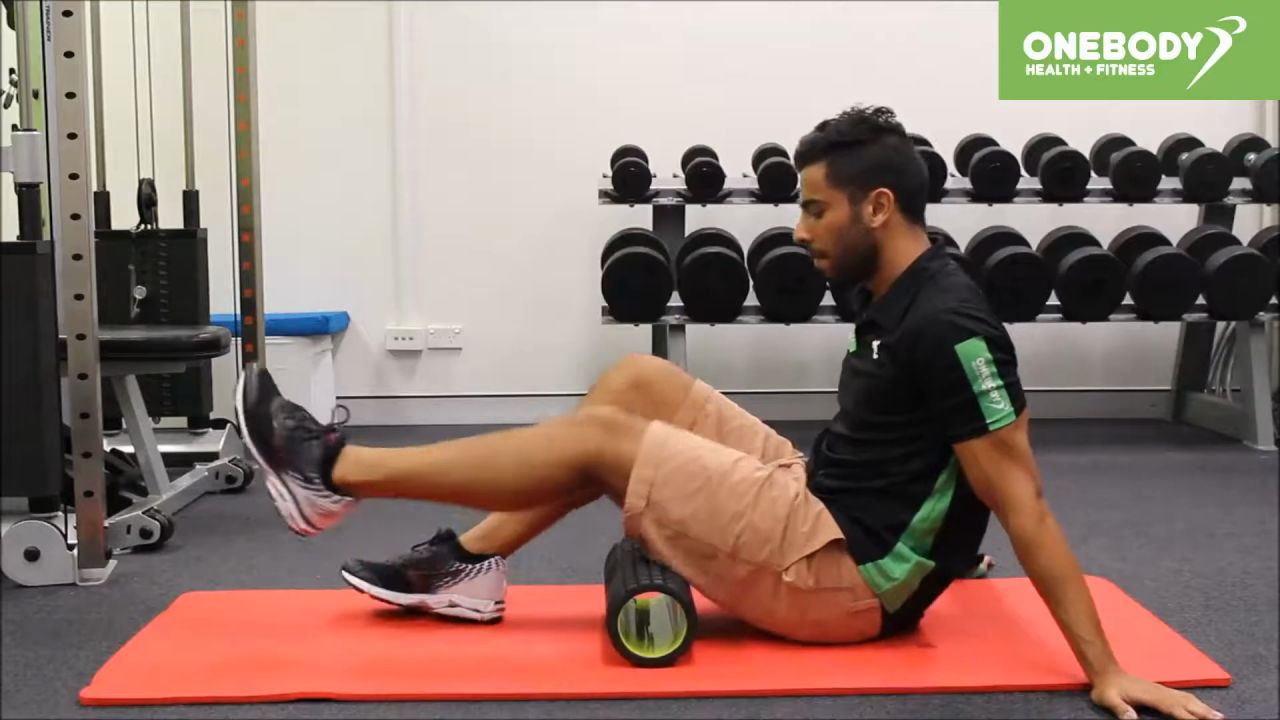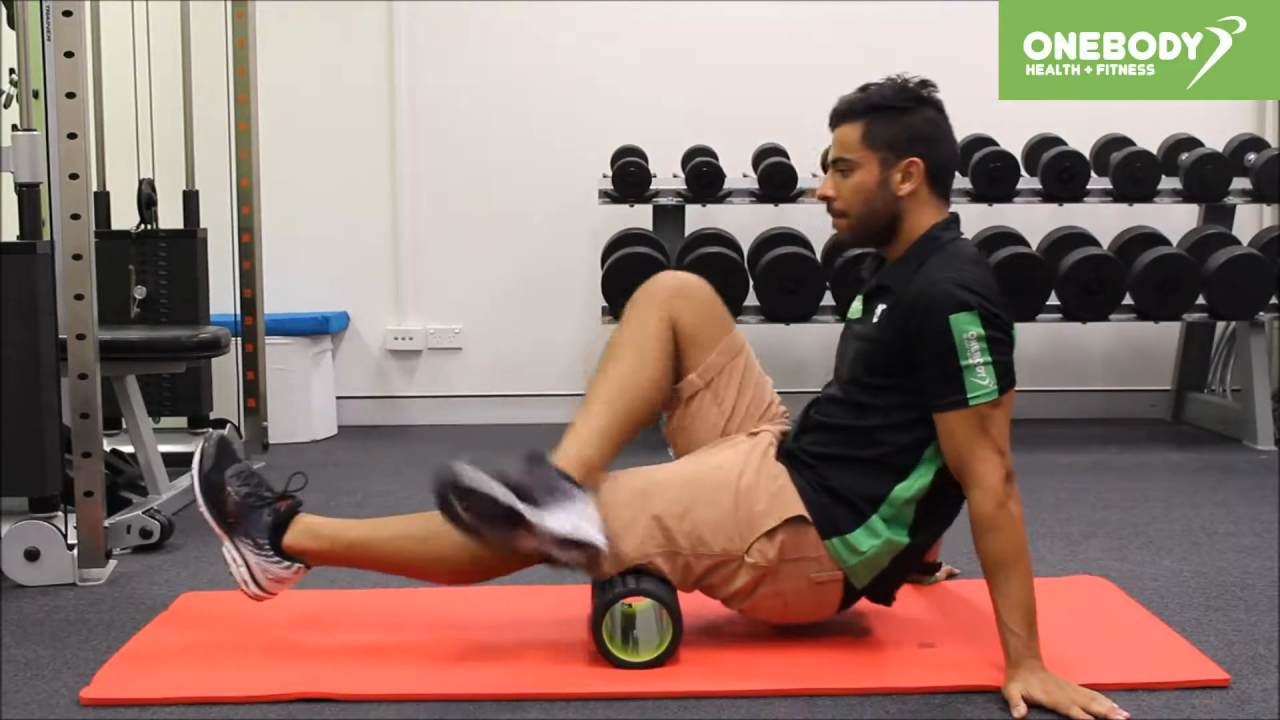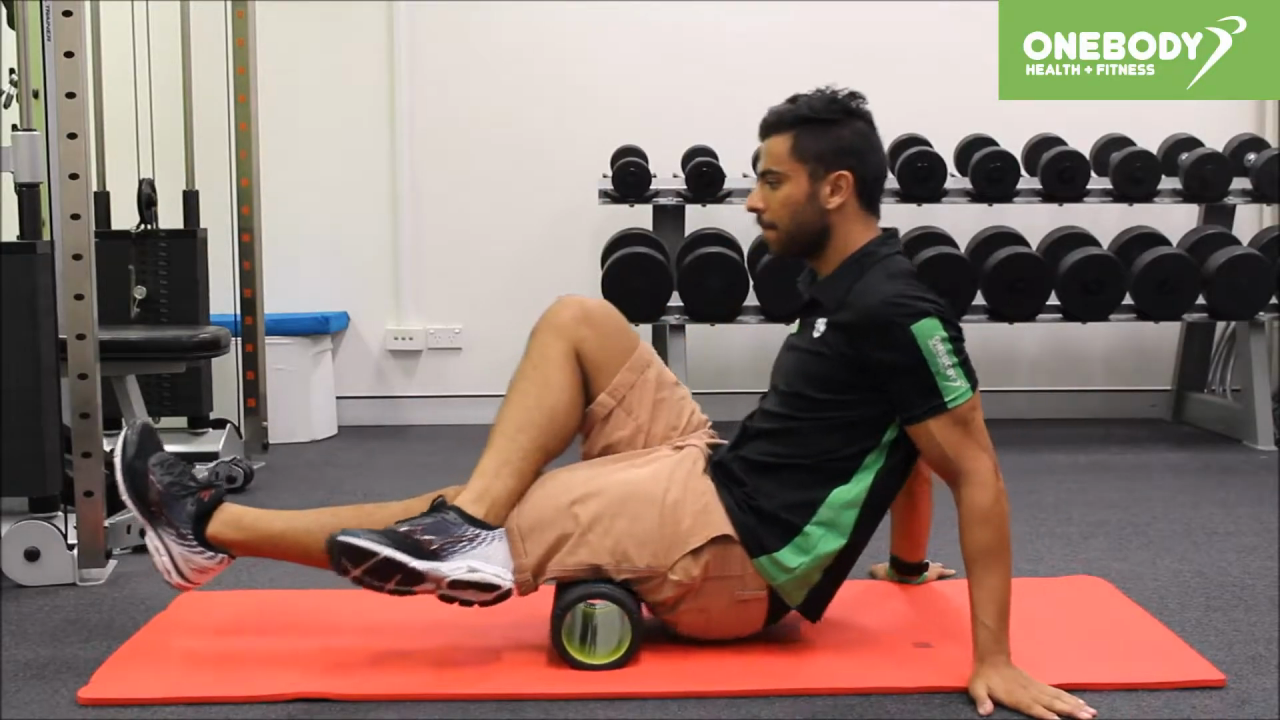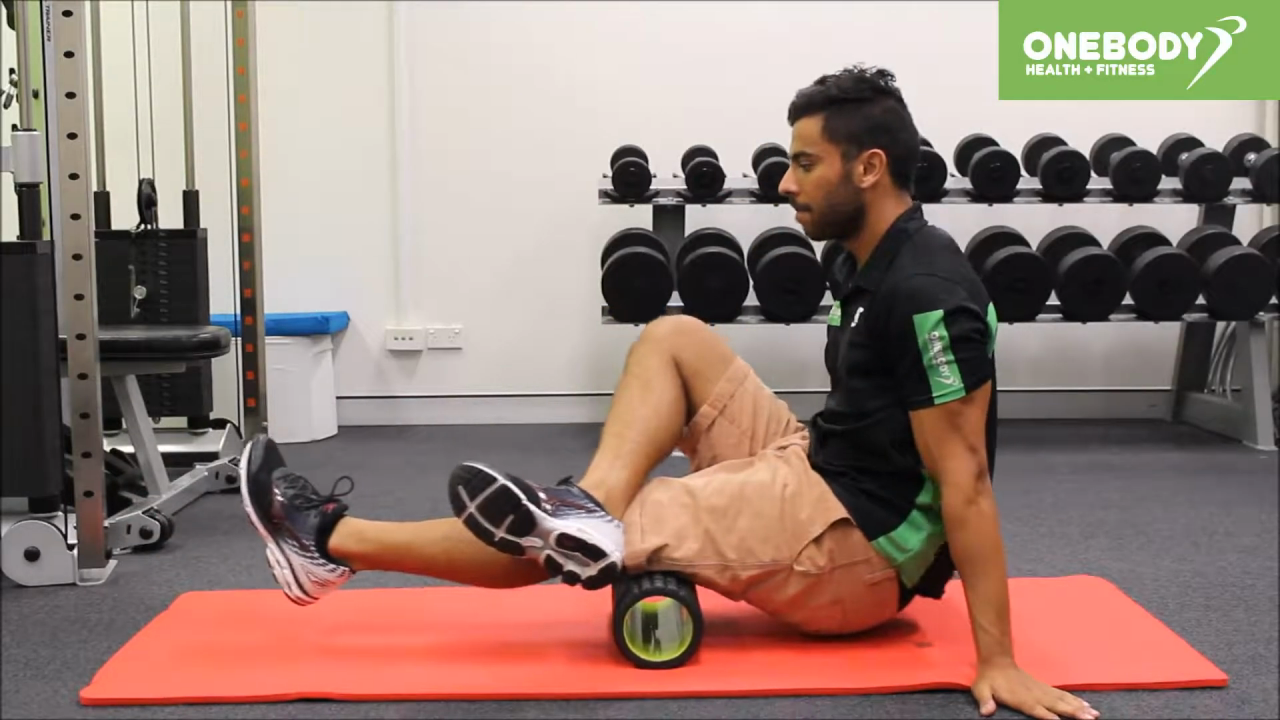
dt=1s
person 1, frame 1
left shoulder: (944, 325)
right shoulder: (895, 295)
left elbow: (1022, 503)
right wrist: (934, 540)
left hip: (835, 575)
right hip: (821, 508)
left knee: (598, 437)
right knee: (636, 379)
left ankle: (334, 472)
right ankle: (470, 562)
person 1, frame 2
left shoulder: (947, 296)
right shoulder: (905, 269)
left elbow: (991, 481)
right elbow: (916, 437)
right wrist: (903, 538)
left hip: (802, 535)
right hip: (788, 468)
left knee: (525, 532)
right knee: (676, 296)
left ankle: (288, 538)
right ankle: (559, 489)
person 1, frame 3
left shoulder: (891, 308)
right shoulder: (847, 284)
left elbow: (977, 476)
right elbow: (908, 444)
right wrist: (907, 560)
left hip: (729, 557)
right hip: (716, 480)
left knee: (466, 527)
right knee: (577, 322)
left ankle: (213, 526)
right ankle: (462, 528)
person 1, frame 4
left shoulder: (923, 290)
right shoulder: (875, 264)
left elbow: (963, 479)
right wrist: (926, 557)
left hip: (855, 552)
right hip: (822, 481)
left knee: (556, 545)
right knee: (672, 340)
left ankle: (332, 540)
right ankle: (588, 515)
